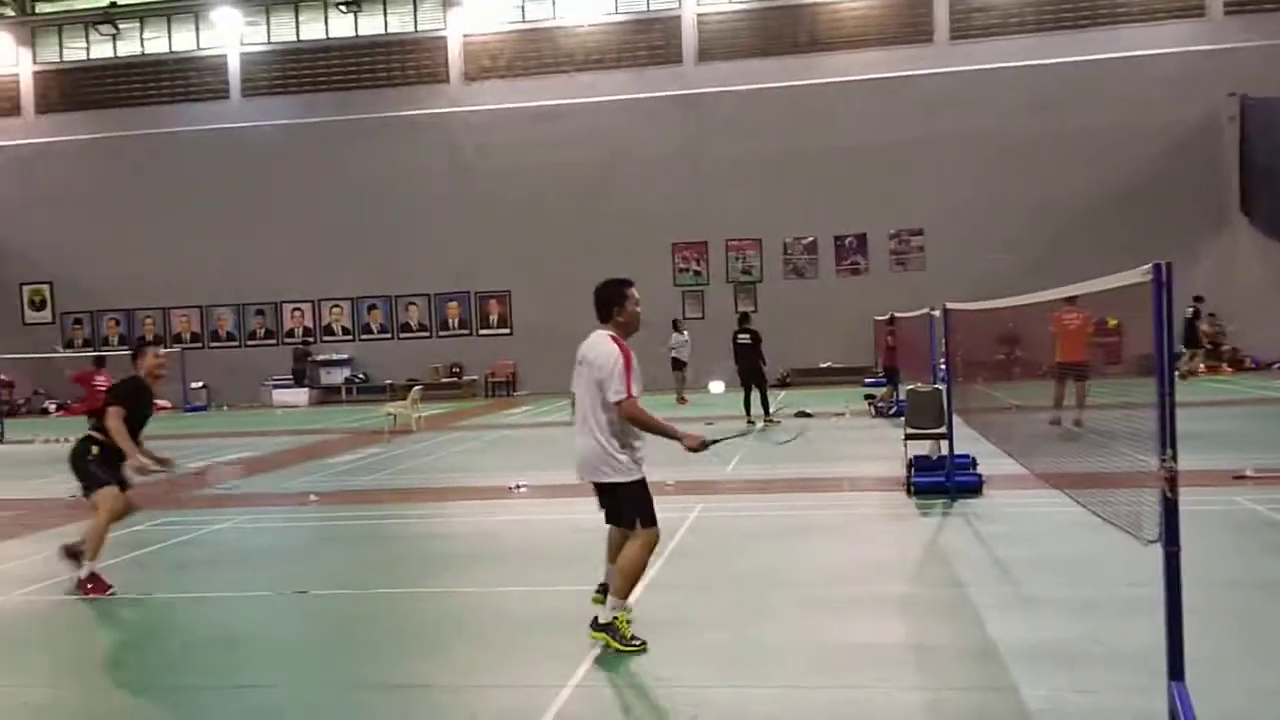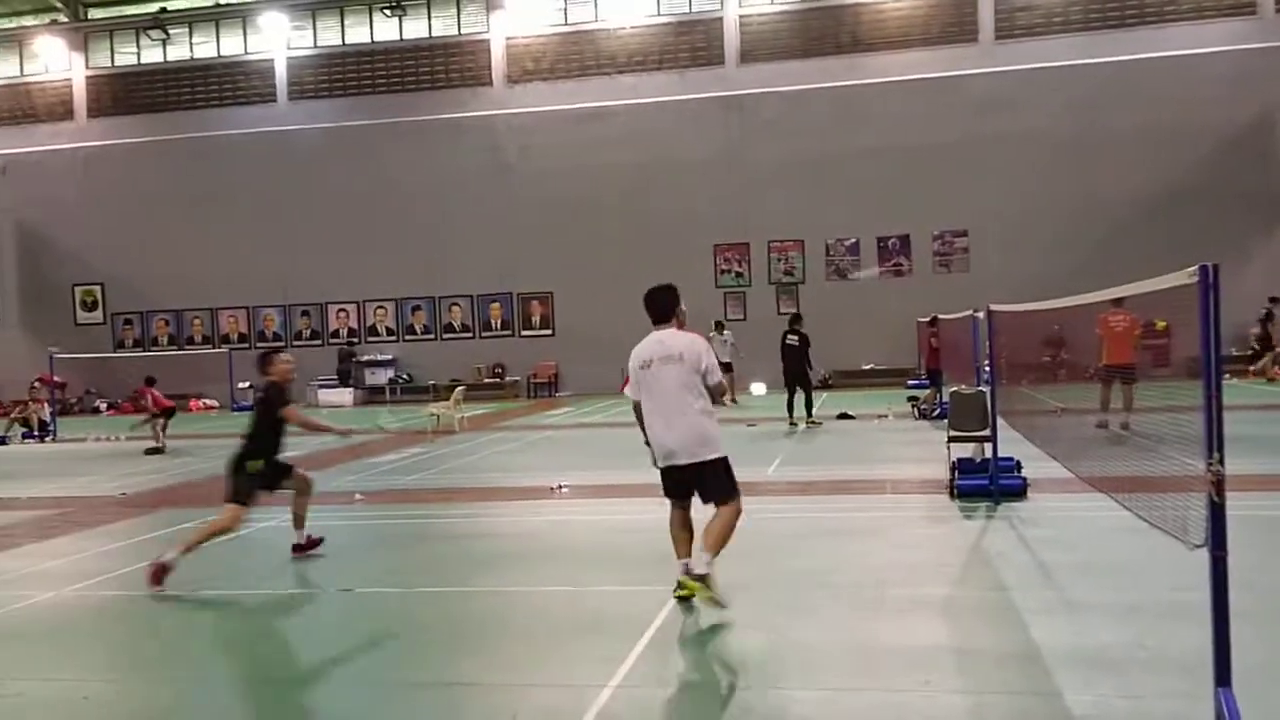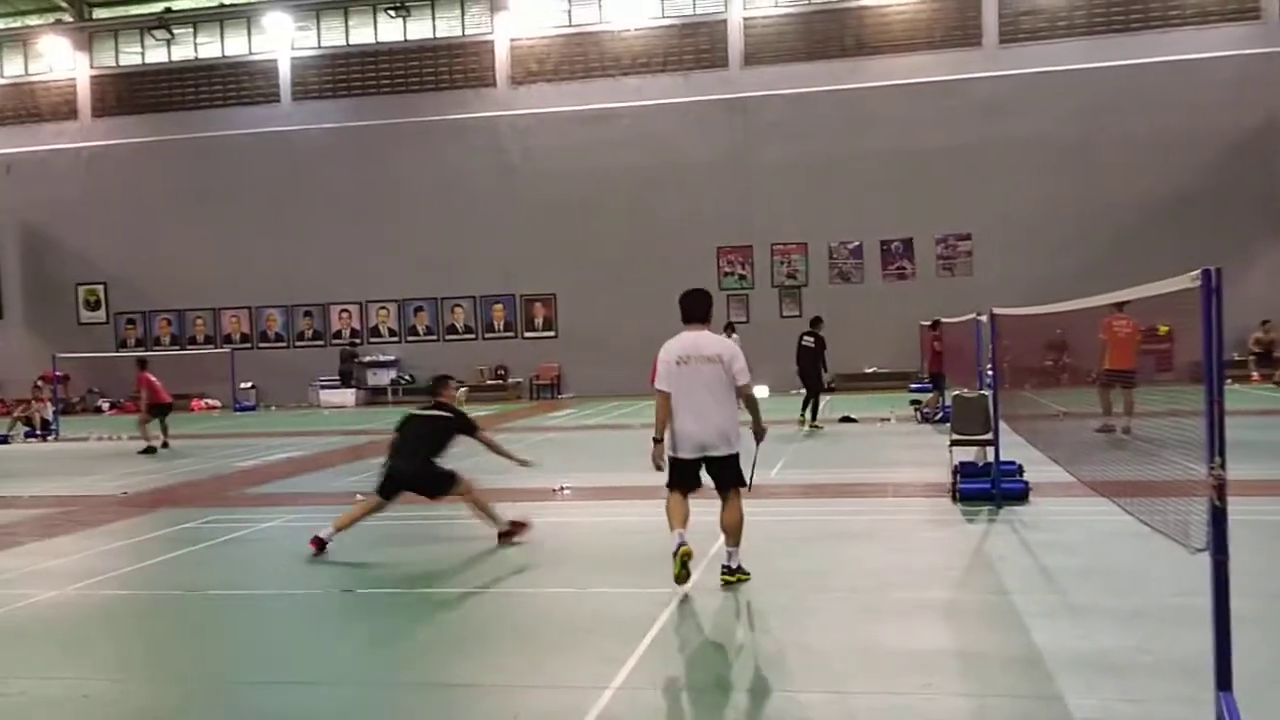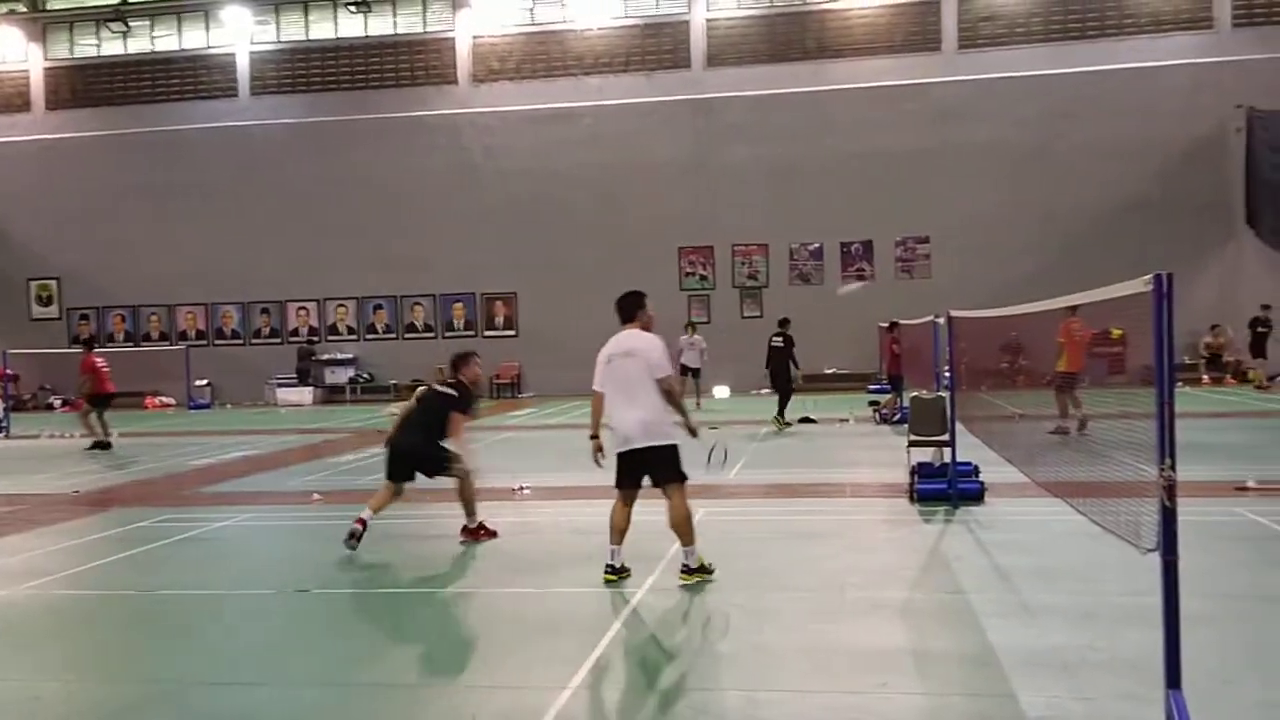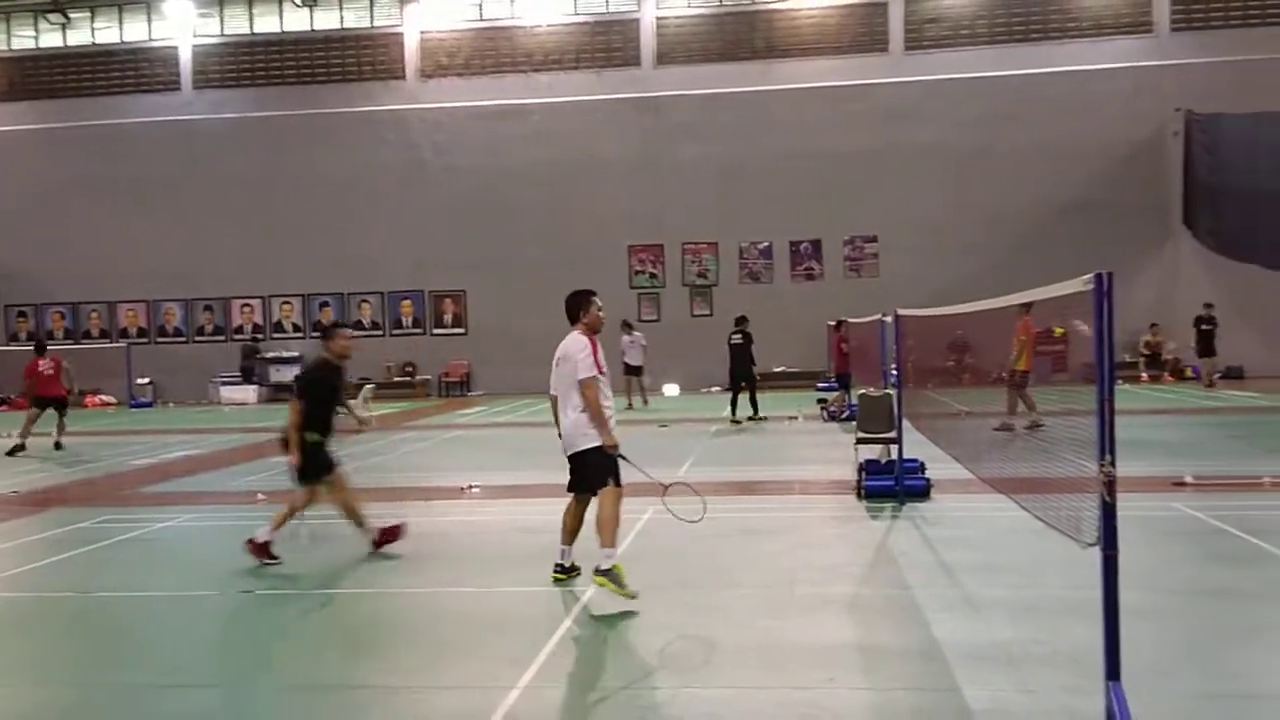
dt=0.4s
person 1, frame 1
left shoulder: (590, 346)
right shoulder: (615, 351)
left elbow: (580, 403)
right elbow: (627, 411)
right wrist: (680, 436)
left hip: (595, 457)
right hip: (616, 461)
left knee: (623, 528)
right knee: (644, 536)
left ankle: (609, 587)
right ankle: (608, 618)
person 1, frame 2
left shoulder: (639, 353)
right shoulder: (694, 343)
left elbow: (637, 406)
right elbow: (719, 390)
left wrist: (650, 440)
right wrist: (706, 399)
left hip: (665, 447)
right hip: (701, 444)
left knee: (679, 507)
right knee: (729, 508)
left ankle: (685, 575)
right ankle: (699, 571)
person 1, frame 3
left shoulder: (669, 350)
right shoulder: (727, 347)
left elbow: (663, 399)
right elbow: (746, 393)
left wrist: (658, 440)
right wrist: (758, 423)
left hip: (684, 439)
right hip: (722, 437)
left knee: (677, 493)
right knee: (730, 497)
left ankle: (680, 541)
right ankle: (731, 565)
person 1, frame 4
left shoulder: (607, 350)
right shoulder: (650, 341)
left elbow: (598, 396)
right elbow: (668, 386)
left wrist: (595, 435)
right wrist: (687, 417)
left hip: (624, 434)
right hip: (655, 432)
left knee: (625, 496)
right knee: (676, 493)
left ankle: (613, 563)
right ankle: (690, 562)
person 1, frame 5
left shoulder: (563, 348)
right shoulder: (585, 343)
left elbow: (555, 398)
right elbow: (589, 391)
left wrist: (562, 433)
right wrist: (606, 433)
left hip: (575, 435)
right hip: (592, 434)
left knee: (581, 497)
right knee: (611, 492)
left ankle: (564, 563)
right ankle: (607, 568)
person 2, frame 1
left shoulder: (146, 395)
right shoulder: (130, 386)
right elbow: (112, 420)
left wrist: (153, 458)
right wrist: (133, 456)
left hip: (107, 456)
right hip: (91, 452)
left knee: (125, 507)
right knee: (111, 505)
left ankle: (77, 549)
right ankle: (87, 574)
person 2, frame 2
left shoulder: (274, 392)
right shoulder: (275, 390)
right elbow: (298, 419)
right wrist: (334, 430)
left hip: (263, 462)
right hip: (251, 465)
left knee: (304, 483)
right knee: (229, 520)
left ankle: (300, 541)
right ankle: (165, 562)
person 2, frame 3
left shoulder: (414, 414)
right shoulder: (455, 416)
left elbow: (395, 439)
right elbow: (486, 440)
left wrist: (394, 460)
right wrist: (515, 458)
left hip: (396, 467)
right hip: (419, 469)
left knee: (375, 503)
right knee: (467, 488)
left ankle: (322, 538)
right ankle: (504, 528)
person 2, frame 4
left shoulder: (435, 387)
right shoulder: (465, 395)
left elbow: (409, 408)
right elbow: (457, 426)
left wrist: (394, 435)
right wrist: (463, 458)
left hip: (398, 443)
right hip: (422, 446)
left knee: (392, 489)
right knee: (463, 473)
left ankle: (361, 521)
right ankle: (473, 527)
person 2, frame 5
left shoulder: (336, 369)
right shoulder: (315, 373)
right elbow: (295, 410)
left wrist: (353, 412)
right wrist: (294, 450)
left hip: (313, 440)
right hip: (306, 442)
left knee: (307, 494)
right knee: (341, 487)
left ankle: (262, 539)
right ankle: (372, 535)
